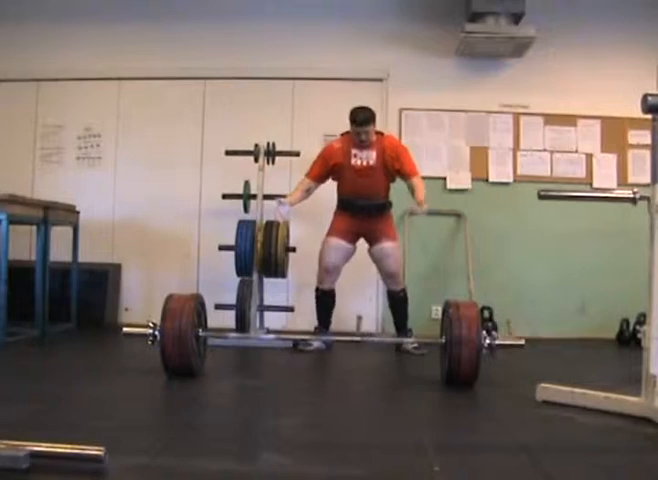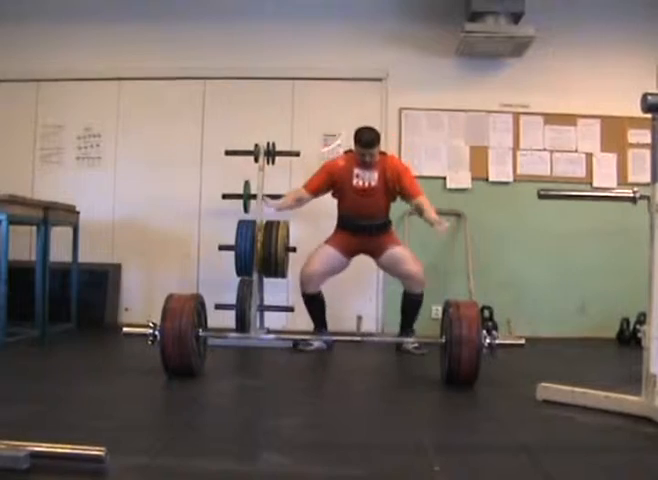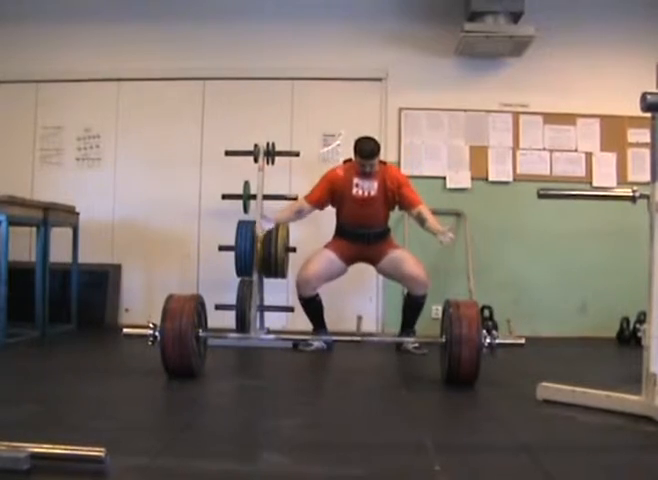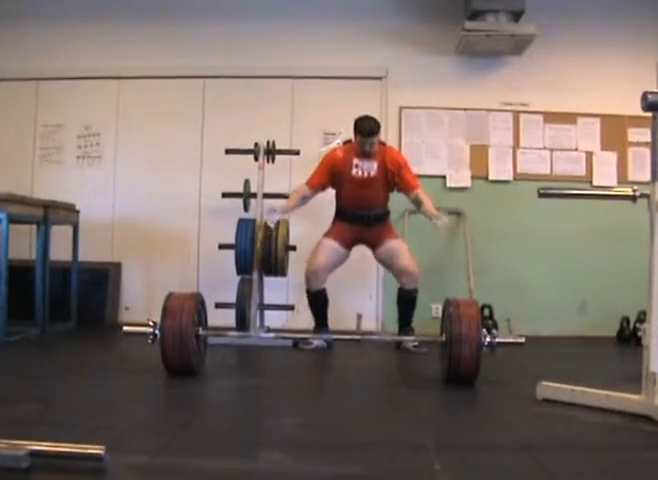
dt=0.2s
person 1, frame 1
left shoulder: (392, 146)
right shoulder: (335, 149)
left elbow: (413, 178)
right elbow: (311, 181)
left wrist: (420, 199)
right wrist: (289, 202)
left hip: (380, 218)
right hip: (346, 216)
left knee: (394, 276)
right knee: (327, 273)
left ankle: (404, 336)
right ankle: (322, 334)
person 1, frame 2
left shoulder: (394, 167)
right shoulder: (336, 167)
left elbow: (417, 199)
right elbow: (305, 193)
left wrist: (434, 219)
right wrist: (278, 204)
left hip: (381, 235)
right hip: (345, 234)
left knee: (415, 277)
right knee: (308, 277)
left ankle: (406, 335)
right ankle: (321, 333)
person 1, frame 3
left shoulder: (394, 177)
right shoulder: (336, 176)
left elbow: (418, 209)
right elbow: (306, 205)
left wrist: (439, 230)
right wrist: (274, 220)
left hip: (381, 243)
right hip: (344, 241)
left knee: (419, 280)
right knee: (305, 280)
left ankle: (406, 336)
right ankle: (321, 334)
person 1, frame 4
left shoulder: (393, 158)
right shoulder: (336, 157)
left elbow: (415, 192)
right elbow: (308, 189)
left wrist: (433, 213)
right wrist: (282, 209)
left hip: (380, 226)
right hip: (344, 225)
left knee: (410, 274)
right knee: (314, 272)
left ankle: (405, 334)
right ankle: (322, 332)
